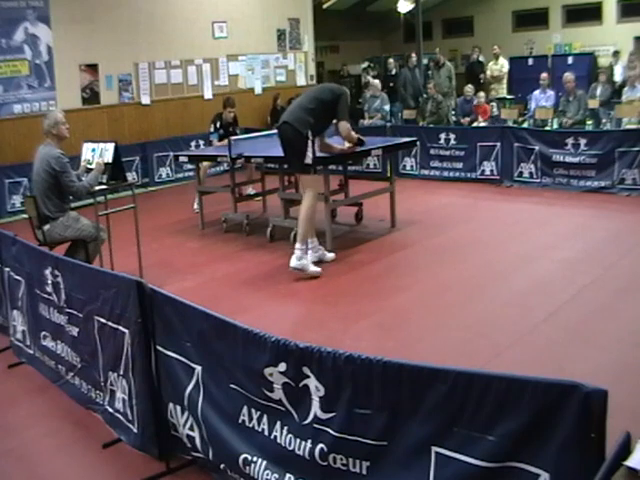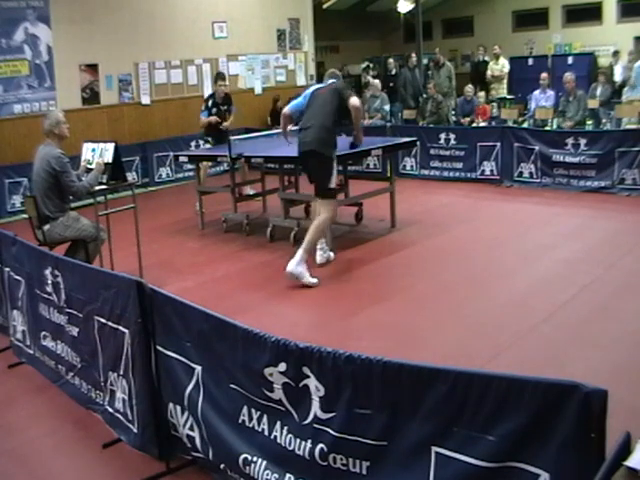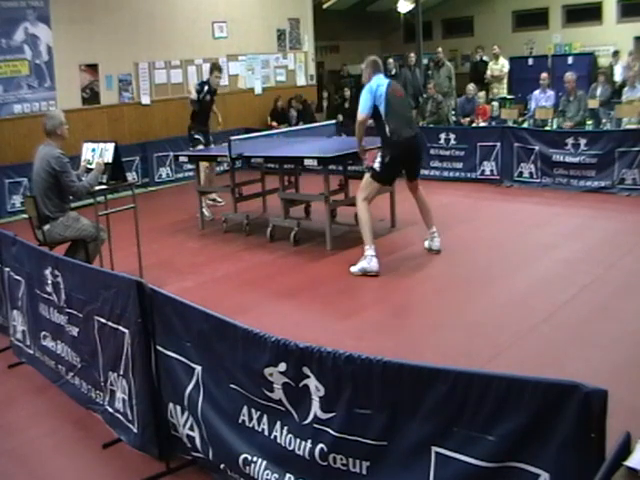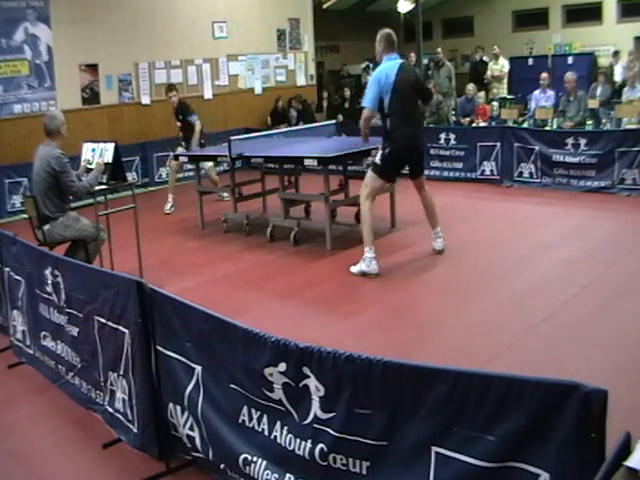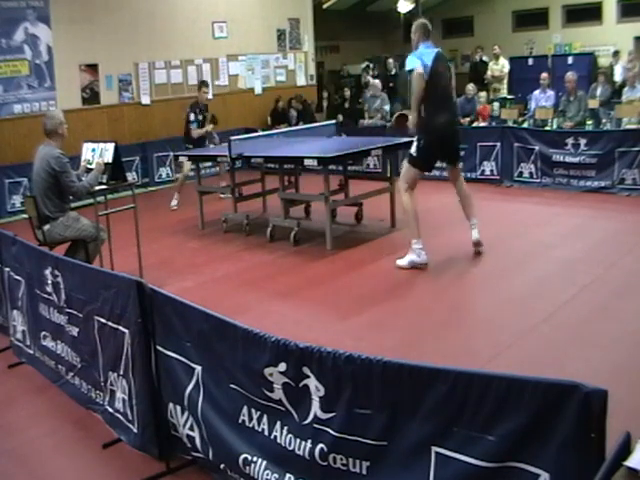
dt=1s
person 1, frame 1
left shoulder: (323, 95)
right shoulder: (341, 93)
left elbow: (320, 144)
right elbow: (344, 131)
left wrist: (342, 149)
right wrist: (354, 138)
left hip: (286, 127)
right hip: (298, 129)
left knee: (309, 189)
right knee: (311, 191)
left ankle: (313, 248)
right ankle: (299, 255)
person 1, frame 2
left shoulder: (312, 90)
right shoulder: (340, 88)
left elbow: (286, 113)
right elbow: (356, 105)
left wrist: (285, 131)
right wrist: (358, 132)
left hip: (304, 144)
right hip: (321, 145)
left knee: (324, 197)
right knee: (328, 211)
left ankle: (322, 249)
right ankle: (298, 261)
person 1, frame 3
left shoulder: (371, 87)
right shoulder: (397, 87)
left elbow: (362, 119)
left wrist: (359, 144)
left hip: (395, 146)
right hip: (414, 142)
left knee: (363, 197)
right knee: (415, 190)
left ankle: (370, 258)
right ankle: (434, 237)
person 1, frame 4
left shoulder: (379, 74)
right shoulder: (410, 71)
left elbow: (367, 115)
right elbow: (429, 99)
left wrist: (364, 132)
left hip: (395, 143)
right hip: (416, 140)
left knee: (366, 196)
right knee: (421, 188)
left ankle: (369, 259)
right ankle: (438, 238)
person 1, frame 5
left shoulder: (416, 56)
right shoulder: (442, 58)
left elbow: (419, 74)
left wrist: (414, 113)
left hip: (430, 130)
right hip: (449, 127)
left knee: (405, 187)
right knee: (457, 180)
left ankle: (418, 251)
right ankle: (474, 231)
person 2, frame 1
left shoulder: (43, 151)
right shoulder: (56, 156)
right elbow: (77, 192)
left wrist: (81, 172)
right wrist: (96, 172)
left hip: (45, 221)
right hip: (55, 224)
left knee: (87, 230)
right knee: (98, 233)
person 2, frame 2
left shoulder: (43, 150)
right shoulder: (56, 156)
right elbow: (77, 191)
left wrist: (81, 171)
right wrist: (96, 172)
left hip: (45, 220)
right hip: (54, 224)
left knee: (87, 230)
right knee: (98, 233)
person 2, frame 3
left shoulder: (43, 151)
right shoulder: (56, 156)
right elbow: (77, 192)
left wrist: (81, 171)
right wrist: (96, 172)
left hip: (45, 221)
right hip: (54, 224)
left knee: (87, 230)
right knee: (98, 233)
person 2, frame 4
left shoulder: (43, 151)
right shoulder: (56, 156)
right elbow: (77, 192)
left wrist: (81, 171)
right wrist: (96, 172)
left hip: (45, 221)
right hip: (54, 224)
left knee: (87, 230)
right knee: (98, 233)
person 2, frame 5
left shoulder: (43, 151)
right shoulder: (56, 156)
right elbow: (77, 191)
left wrist: (81, 171)
right wrist: (96, 172)
left hip: (45, 221)
right hip: (54, 225)
left knee: (87, 230)
right knee: (98, 233)
person 3, frame 1
left shoulder: (234, 118)
right shoulder: (216, 121)
left elbow: (237, 136)
right elbow: (214, 144)
right wrist: (224, 142)
right knee: (204, 165)
left ankle: (248, 189)
right ankle: (198, 199)
person 3, frame 2
left shoulder: (228, 97)
right shoulder: (208, 101)
right elbow: (202, 123)
left wrist: (228, 123)
right wrist: (209, 119)
left hip: (225, 136)
right hip: (211, 138)
left knee: (243, 160)
right knee: (204, 164)
left ankle: (246, 189)
person 3, frame 3
left shoulder: (214, 90)
right shoulder: (203, 86)
right elbow: (192, 88)
left wrist: (218, 114)
right wrist: (193, 95)
left hip: (205, 130)
right hip: (195, 131)
left knee: (212, 163)
right knee: (204, 165)
left ankle: (211, 196)
right ankle: (202, 205)
person 3, frame 4
left shoulder: (185, 107)
right shoulder: (176, 110)
left elbow: (198, 124)
left wrist: (195, 142)
right wrist: (181, 134)
left hip: (197, 142)
right hip: (185, 141)
left knee: (212, 176)
right knee: (173, 166)
right ankle: (170, 201)
person 3, frame 5
left shoulder: (205, 106)
right shoulder: (193, 110)
right elbow: (194, 134)
left wrist: (211, 132)
right wrist: (207, 129)
left hip: (202, 142)
right hip: (191, 144)
right knee: (185, 172)
right ankle: (176, 196)
